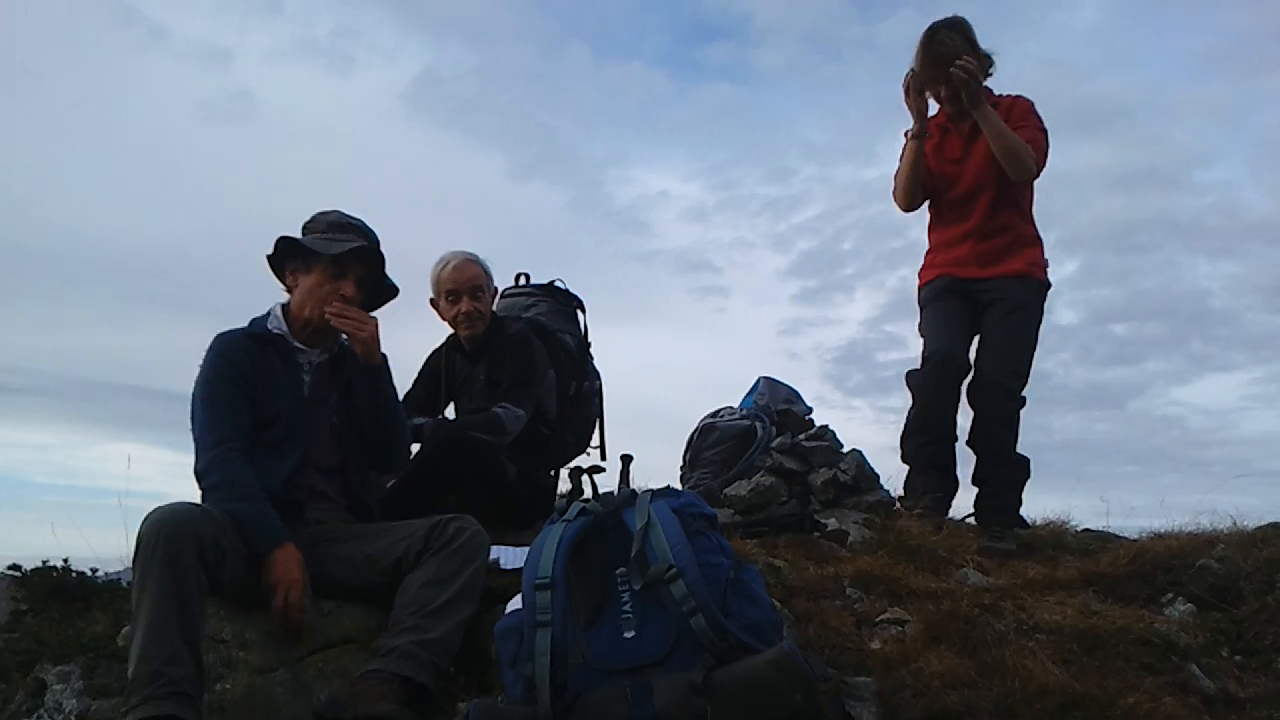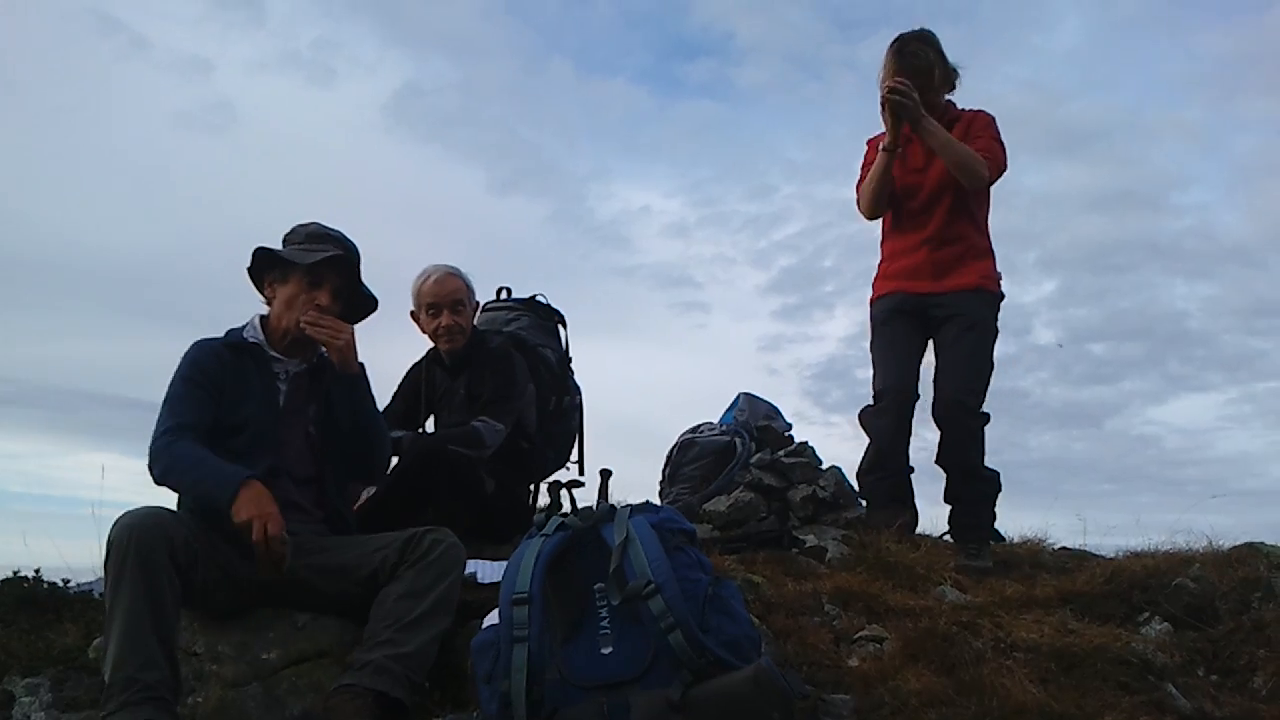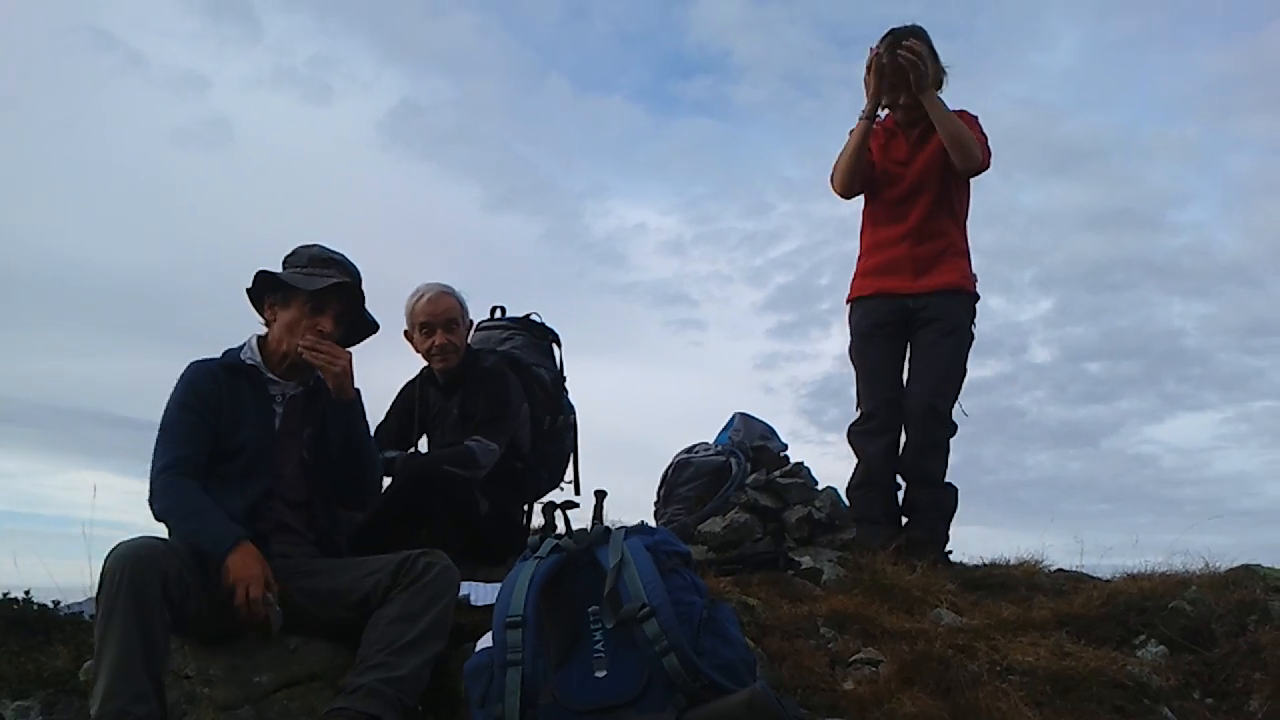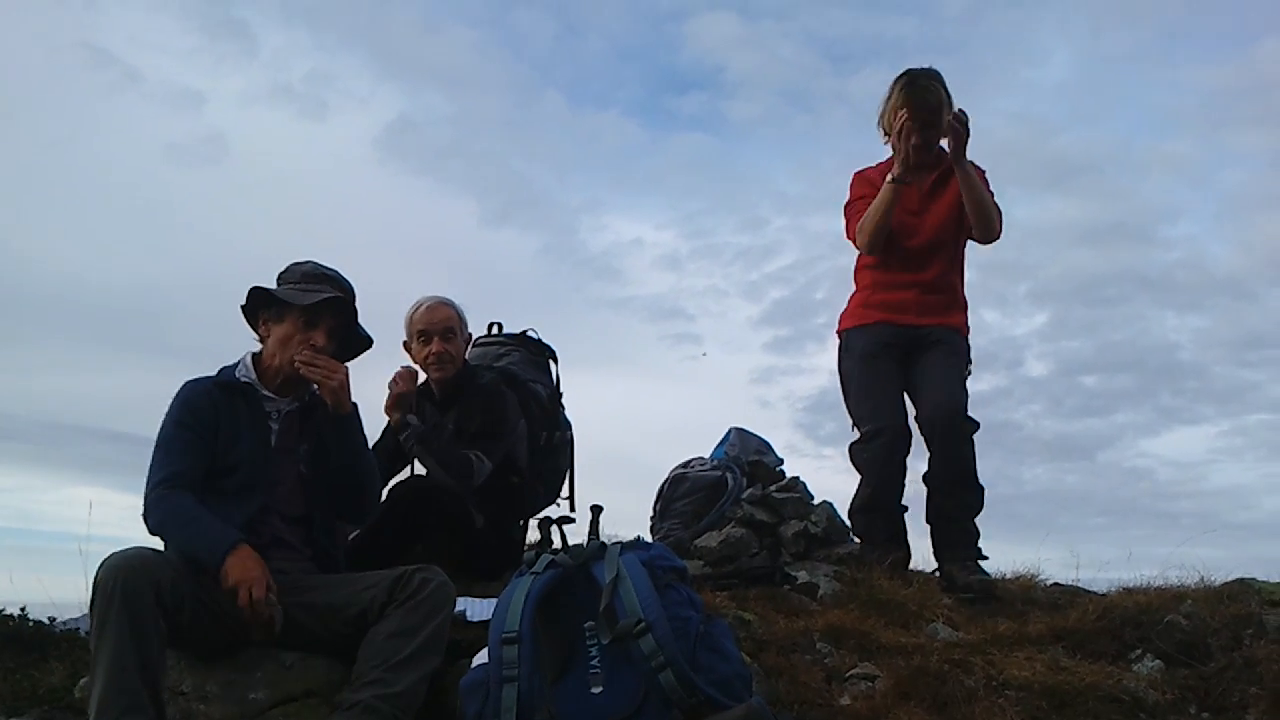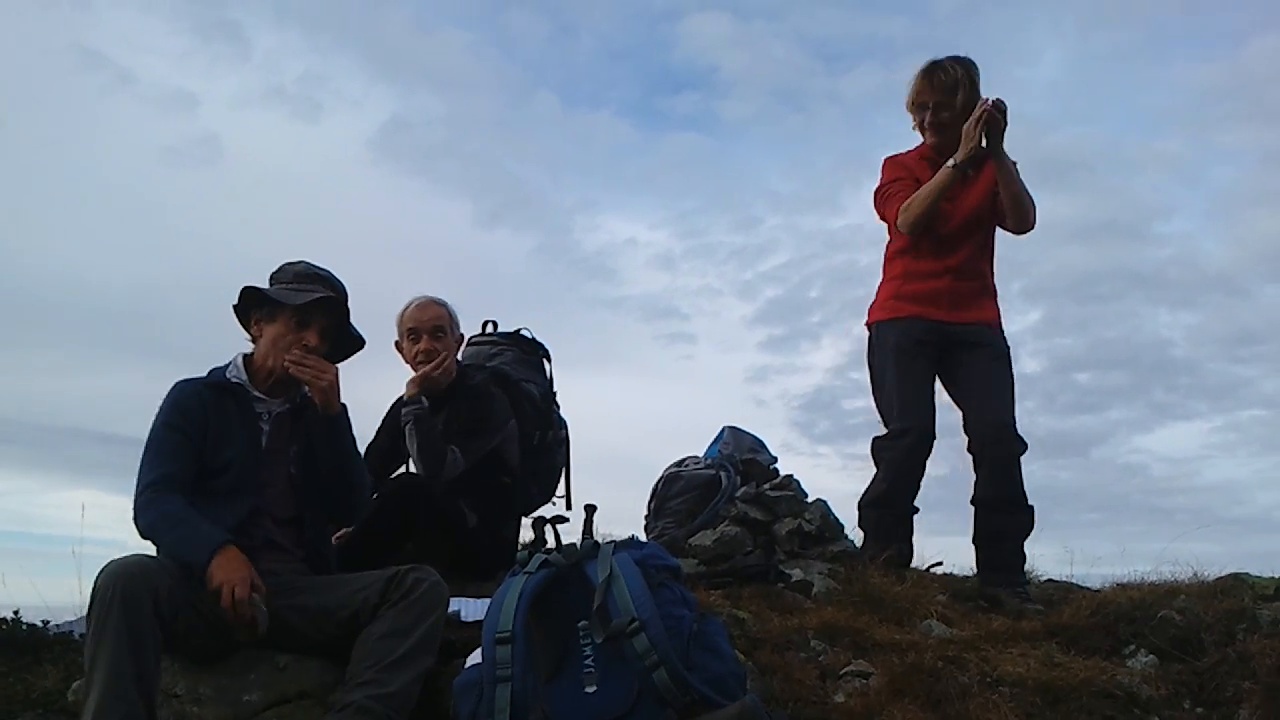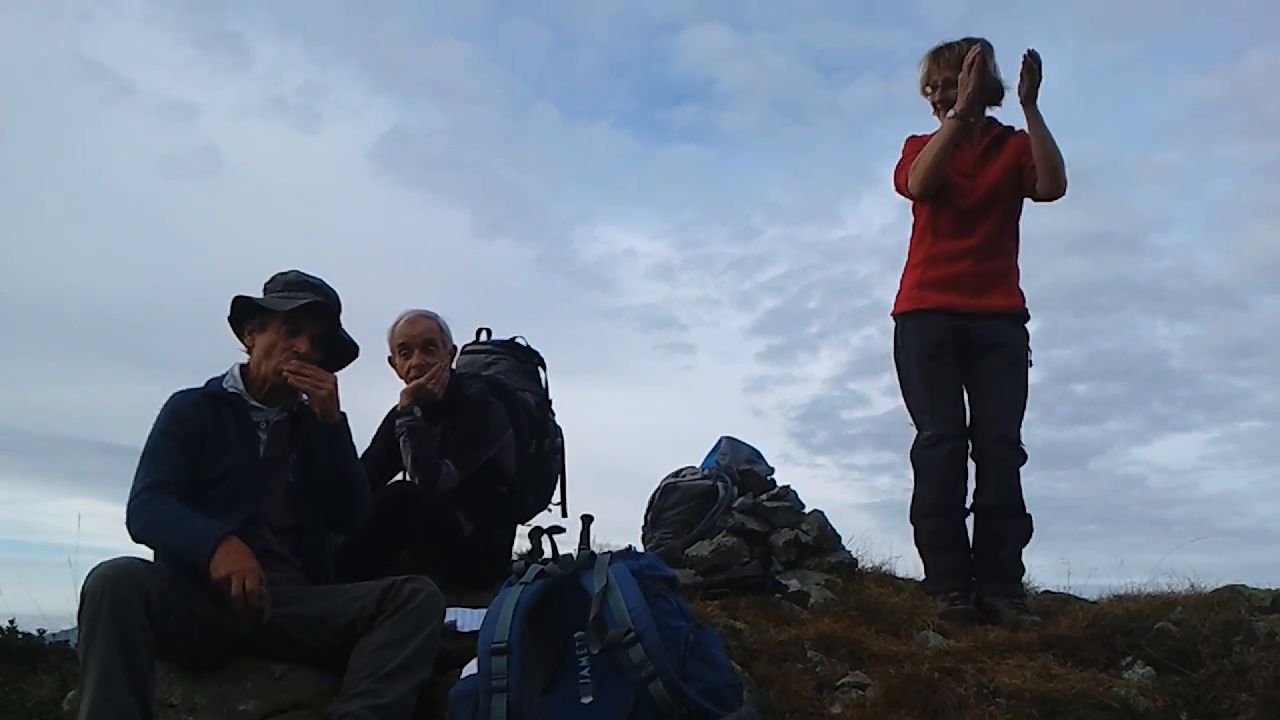
dt=0.3s
person 1, frame 1
left shoulder: (1014, 112)
right shoulder: (924, 136)
left elbow: (1025, 168)
right elbow: (906, 200)
left wrist: (979, 105)
right wrist: (918, 124)
left hip: (1013, 277)
right hip: (947, 278)
left knee: (996, 388)
right knee: (940, 364)
left ankle: (999, 516)
right ankle: (927, 494)
person 1, frame 2
left shoulder: (974, 125)
right shoulder: (883, 144)
left elbow: (978, 174)
right elbow: (869, 206)
left wrist: (923, 116)
right wrist: (893, 135)
left hip: (966, 291)
right hip: (898, 292)
left knee: (957, 406)
right knee: (891, 398)
left ankle: (972, 534)
right ankle: (887, 522)
person 1, frame 3
left shoulder: (957, 125)
right shoulder: (869, 137)
left elbow: (972, 160)
right elbow: (843, 185)
left wrist: (927, 94)
right wrist: (870, 110)
left hip: (944, 292)
right hip: (876, 294)
left knee: (926, 411)
right knee: (878, 416)
left ankle: (925, 545)
right ankle: (878, 544)
person 1, frame 4
left shoulder: (963, 178)
right shoulder: (869, 181)
left elbow: (989, 231)
right elbow: (868, 239)
left wrist: (960, 160)
right wrist: (900, 170)
left hip: (939, 329)
right hip: (871, 328)
left knee: (947, 416)
right knee: (883, 434)
left ankle: (959, 556)
right ankle: (882, 562)
person 1, frame 5
left shoulder: (994, 170)
right shoulder: (899, 167)
left elbow: (1022, 222)
right elbow: (909, 221)
left wrist: (996, 152)
right wrist: (960, 159)
left hip: (974, 325)
right hip: (903, 320)
left knee: (997, 436)
right knee: (910, 433)
left ankle: (1003, 572)
right ankle: (884, 556)
person 1, frame 6
left shoulder: (1015, 146)
right shoulder: (922, 146)
left elbow: (1053, 187)
right elbow: (919, 187)
left wrist: (1030, 107)
right wrist: (959, 116)
left hip: (998, 315)
right hip: (927, 312)
left knee: (999, 443)
right knee: (942, 439)
left ankle: (999, 582)
right ankle: (949, 580)
person 2, frame 1
left shoulder: (357, 365)
right shoulder: (236, 350)
left elbow: (391, 460)
right elbow: (219, 460)
left wrist: (372, 363)
right wrist: (276, 546)
left hip: (339, 542)
right hip: (250, 541)
left knee: (462, 536)
right knee: (172, 524)
person 2, frame 2
left shoulder: (336, 376)
right shoulder: (213, 359)
left elbow: (369, 468)
right elbow: (169, 451)
left wrist: (350, 372)
right wrist: (237, 487)
left hip: (314, 554)
right hip: (221, 547)
left knee: (438, 547)
right knee: (144, 529)
person 2, frame 3
left shoulder: (331, 400)
right shoulder: (208, 381)
left elbow: (361, 495)
right elbow: (170, 484)
left wrist: (344, 397)
right wrist: (232, 549)
left hip: (306, 577)
right hip: (214, 573)
left knee: (432, 570)
right knee: (137, 561)
person 2, frame 4
left shoulder: (327, 415)
right shoulder: (205, 399)
left elbow: (360, 509)
right elbow: (164, 500)
left wrist: (342, 412)
right wrist: (229, 553)
left hip: (304, 591)
right hip: (211, 585)
left knee: (428, 586)
right knee: (130, 572)
person 2, frame 5
left shoulder: (318, 416)
right shoulder: (194, 400)
left elbow: (349, 512)
right elbow: (153, 502)
left wrist: (331, 412)
right wrist: (217, 554)
left hip: (296, 593)
right hip: (203, 588)
left knee: (421, 587)
right knee: (128, 579)
person 2, frame 6
left shoulder: (316, 425)
right shoulder: (193, 410)
left elbow: (350, 520)
right elbow: (146, 510)
left wrist: (331, 422)
right wrist: (219, 543)
left hip: (292, 603)
right hip: (199, 597)
left knee: (417, 597)
right knee: (117, 581)
person 3, frame 1
left shoulder: (521, 346)
right shoulder: (445, 356)
left elbow: (504, 426)
right elbow: (404, 419)
left wrist: (416, 427)
left hip: (525, 492)
right hip: (473, 487)
left knee: (450, 441)
person 3, frame 2
left shoulder: (501, 360)
right shoulder: (426, 370)
left elbow: (483, 439)
left wrist: (394, 441)
right wrist: (374, 482)
left hip: (501, 506)
right hip: (450, 500)
left knee: (428, 454)
person 3, frame 3
left shoulder: (495, 380)
right shoulder: (418, 389)
left elbow: (477, 460)
right elbow: (376, 451)
left wrist: (387, 461)
left hip: (496, 526)
right hip: (444, 521)
left knee: (421, 475)
person 3, frame 4
left shoulder: (492, 396)
right shoulder: (418, 401)
left elbow: (464, 478)
left wrist: (405, 418)
left hip: (492, 542)
right hip: (440, 535)
left knee: (415, 491)
person 3, frame 5
left shoulder: (484, 397)
right shoulder: (409, 405)
left elbow: (434, 473)
right elbow: (368, 474)
left wrist: (416, 399)
left hip: (485, 542)
right hip: (433, 536)
left knee: (405, 489)
person 3, frame 6
left shoulder: (480, 407)
right shoulder: (405, 415)
left elbow: (430, 484)
left wrist: (409, 412)
left hip: (479, 554)
right hip: (429, 545)
left knee: (402, 497)
